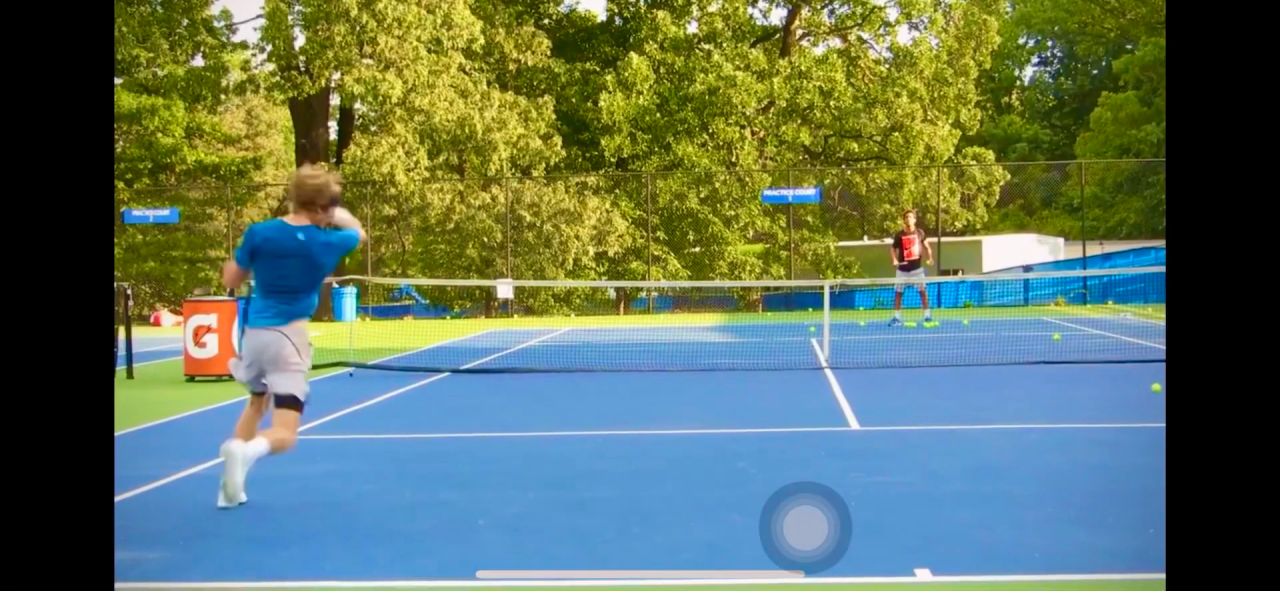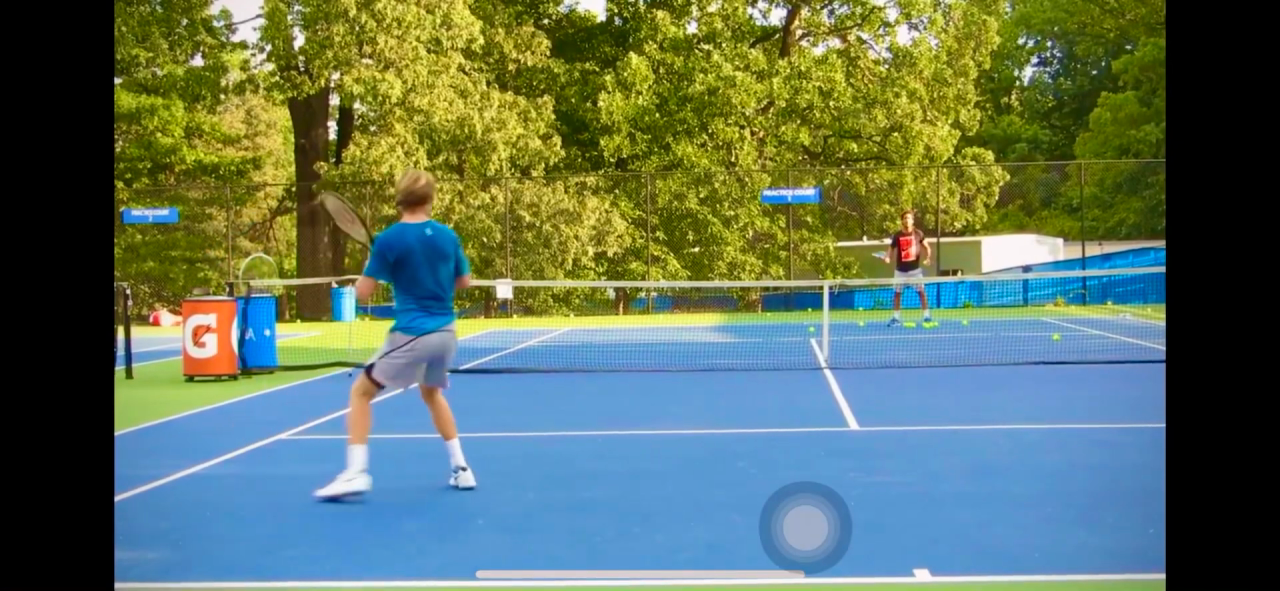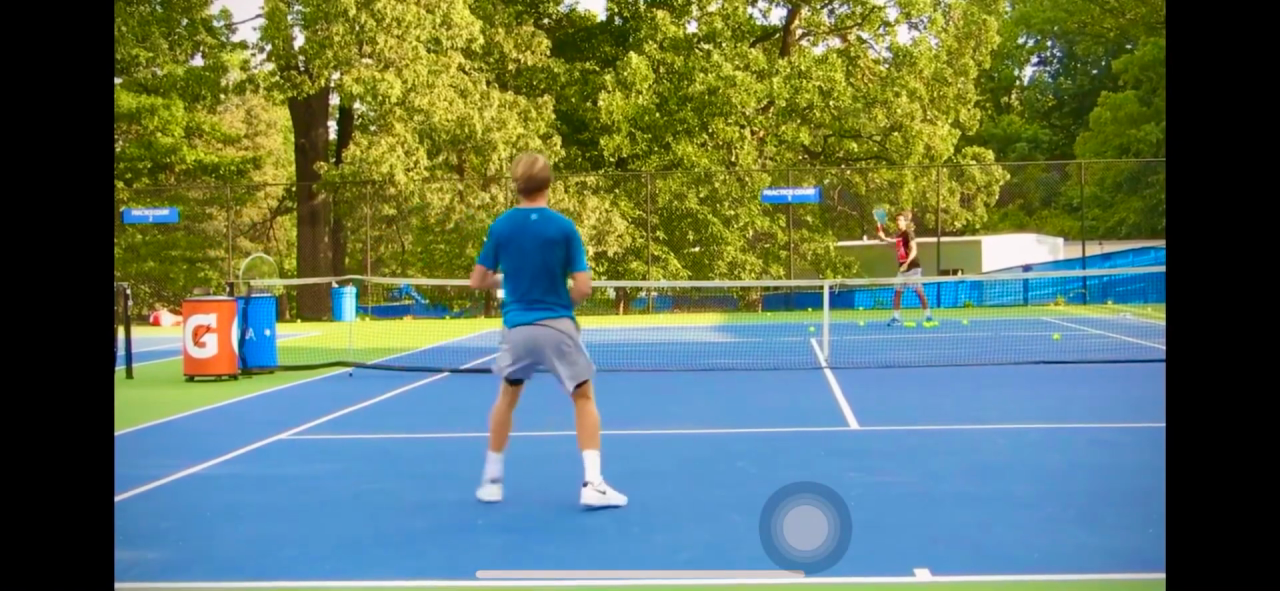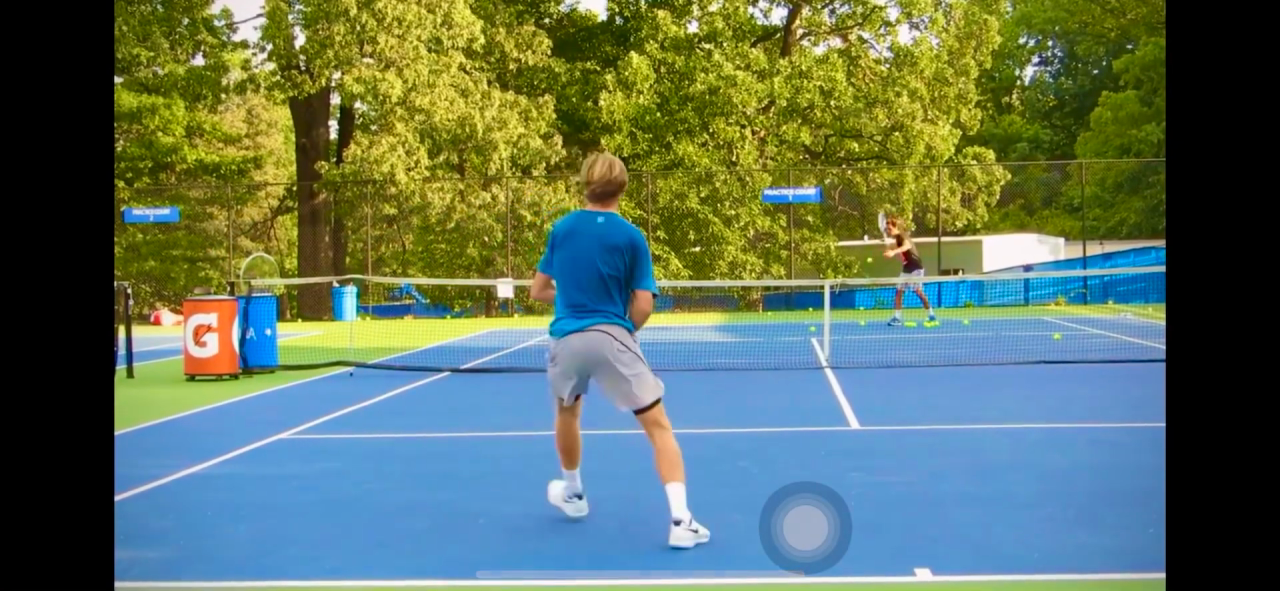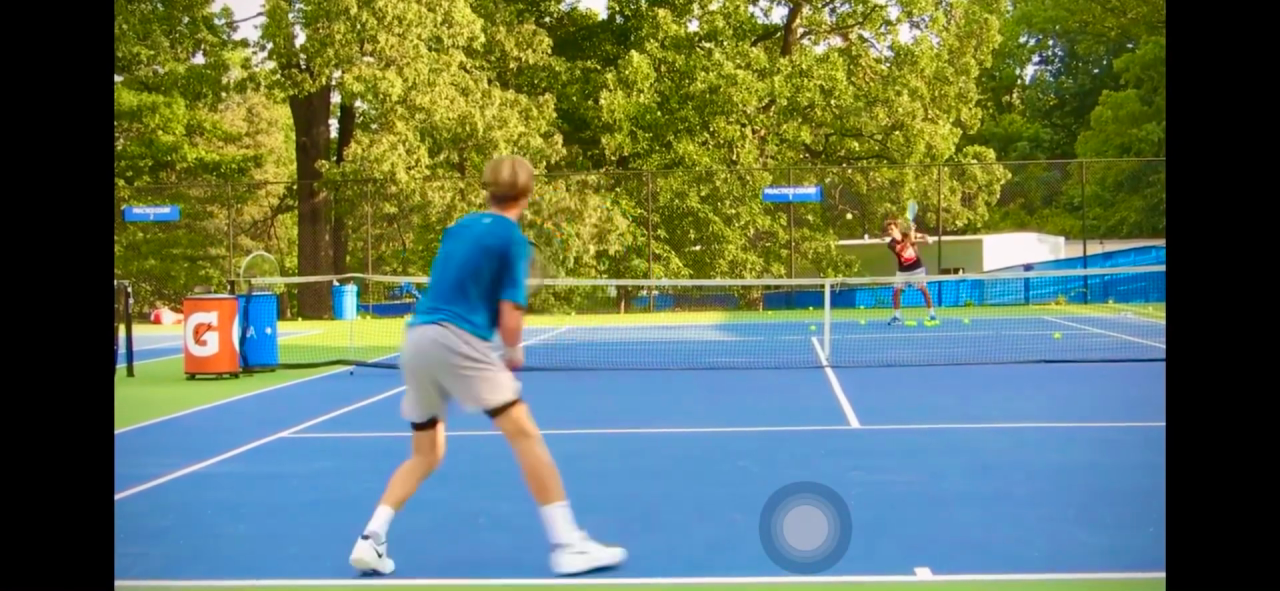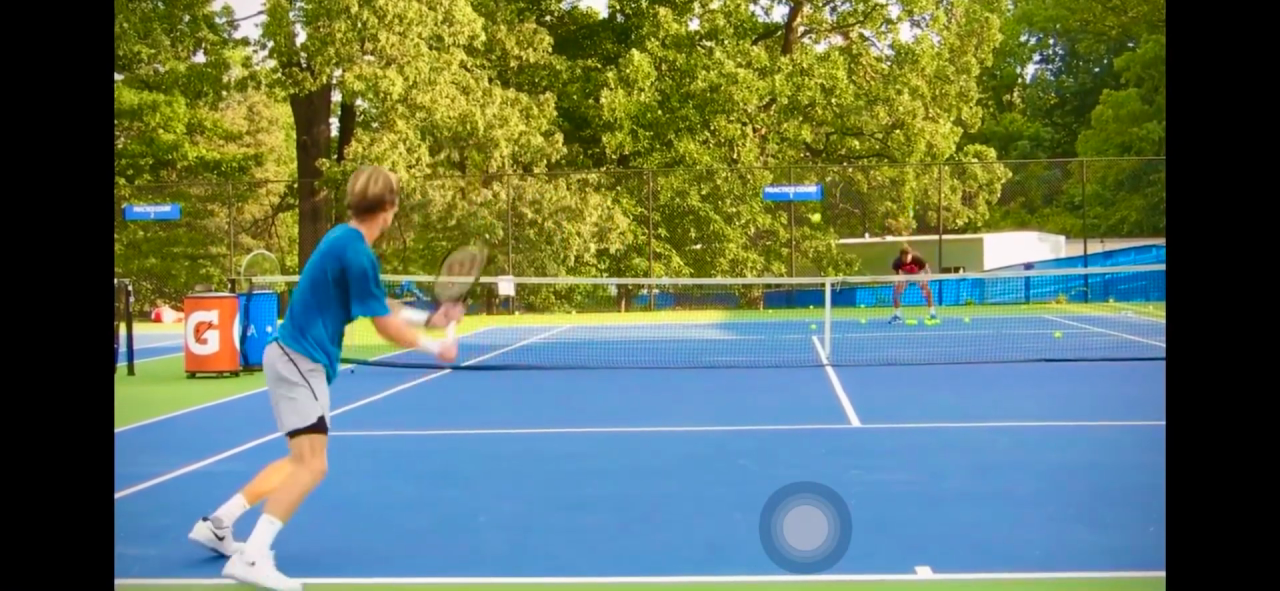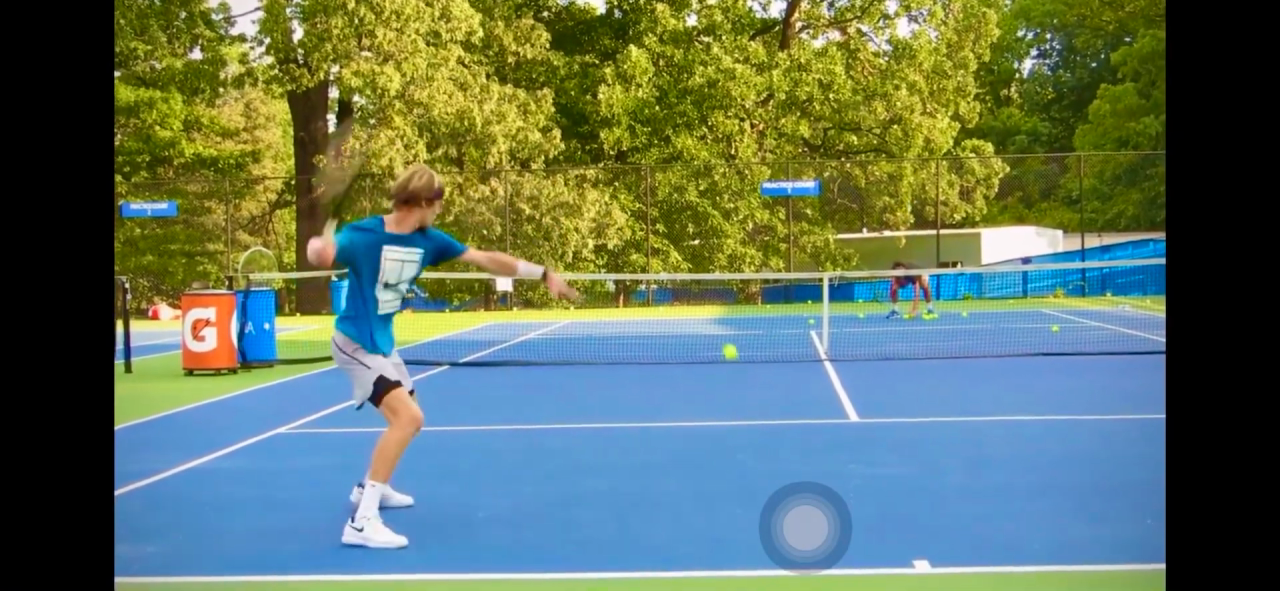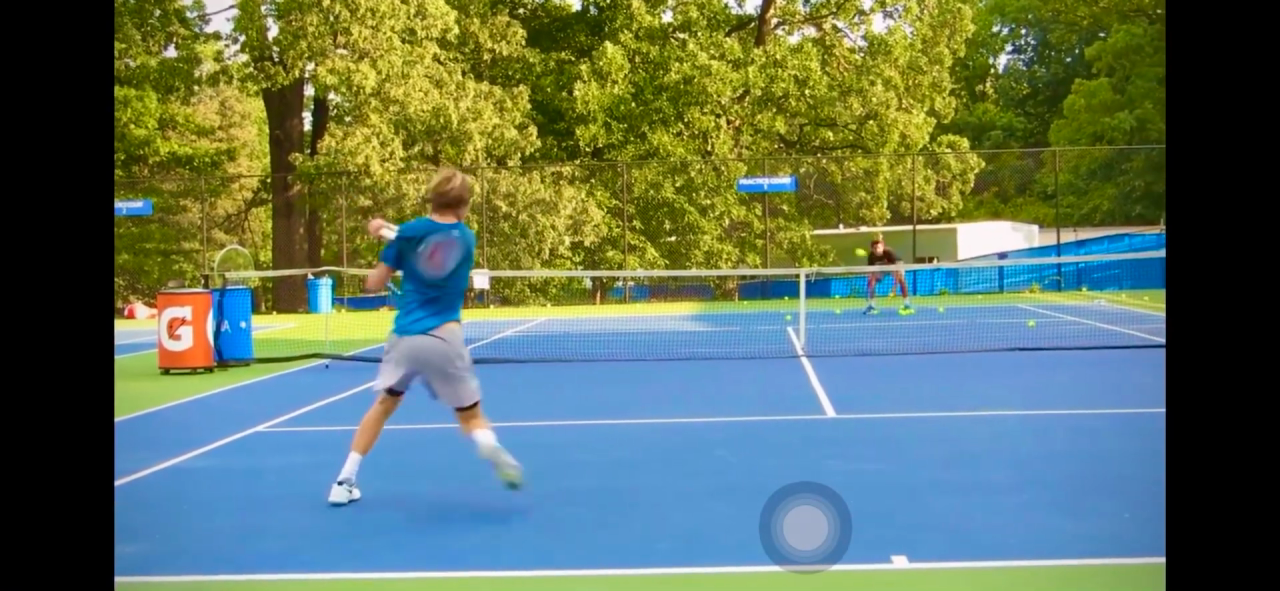
dt=0.5s
person 1, frame 1
left shoulder: (261, 234)
right shoulder: (323, 243)
left elbow: (230, 281)
right elbow: (359, 234)
right wrist: (340, 214)
left hip: (256, 335)
right hip: (287, 336)
left knee: (258, 404)
right knee: (282, 436)
left ankle: (230, 488)
right ankle: (242, 455)
person 1, frame 2
left shoulder: (388, 239)
right shoulder: (449, 236)
left elbow: (364, 291)
right elbow: (465, 283)
left wrist: (366, 276)
left hip: (410, 336)
right hip: (445, 332)
left knee: (361, 392)
right knee: (432, 395)
left ankle: (355, 473)
right ankle: (460, 468)
person 1, frame 3
left shoulder: (500, 226)
right shoulder: (564, 227)
left elbow: (479, 280)
right elbow: (583, 287)
left hip: (517, 329)
right hip: (557, 327)
left knee: (507, 398)
right knee: (584, 399)
left ankle: (491, 481)
right ankle: (593, 484)
person 1, frame 4
left shoulder: (561, 229)
right shoulder: (631, 237)
left elbow: (539, 292)
right elbow: (643, 307)
left hip: (565, 342)
right hip: (610, 340)
left knee: (566, 410)
right knee: (659, 429)
left ankle: (573, 493)
right ankle: (681, 522)
person 1, frame 5
left shoulder: (458, 227)
right shoulder: (513, 239)
right elbow: (508, 318)
right wrist: (514, 353)
left hip: (417, 339)
right hip: (459, 341)
left knee: (425, 455)
right knee: (526, 439)
left ankle: (372, 539)
right ankle: (568, 545)
person 1, frame 6
left shoulder: (349, 244)
right shoulder: (353, 251)
left elbow: (387, 307)
right elbow: (387, 324)
left wrist: (429, 318)
right wrist: (435, 347)
left hip: (304, 360)
right hip: (298, 360)
left knee: (300, 461)
right knee: (310, 465)
left ankle: (216, 525)
person 1, frame 7
left shoulder: (427, 240)
right shoulder: (362, 235)
left elbow: (483, 259)
right elbow: (324, 255)
left wrist: (541, 273)
right wrist: (320, 248)
left hip: (380, 342)
right hip: (355, 342)
left knee: (403, 419)
right knee: (407, 418)
left ankle: (371, 488)
right ankle: (362, 522)
person 1, frame 8
left shoulder: (411, 231)
right shoulder: (466, 238)
left elbow: (374, 284)
left wrist: (382, 270)
right wrist: (388, 231)
left hip: (406, 340)
right hip: (446, 340)
left knee: (384, 405)
right knee: (471, 419)
left ankle: (344, 482)
right ankle: (490, 444)
